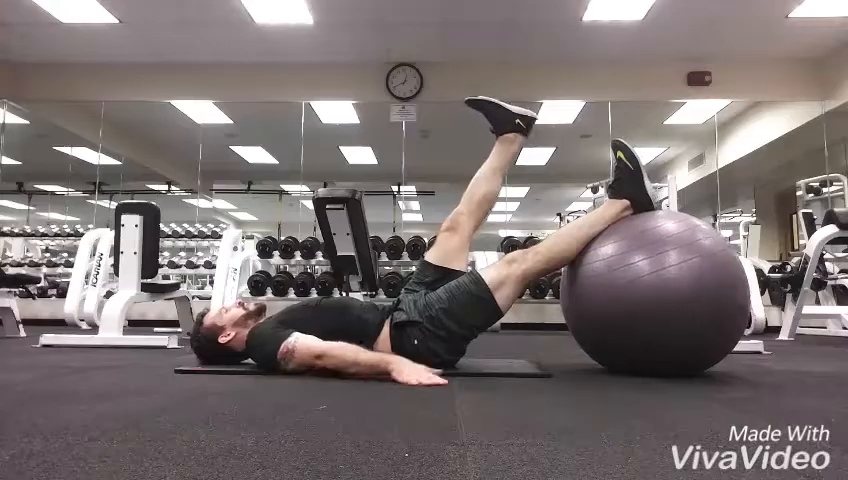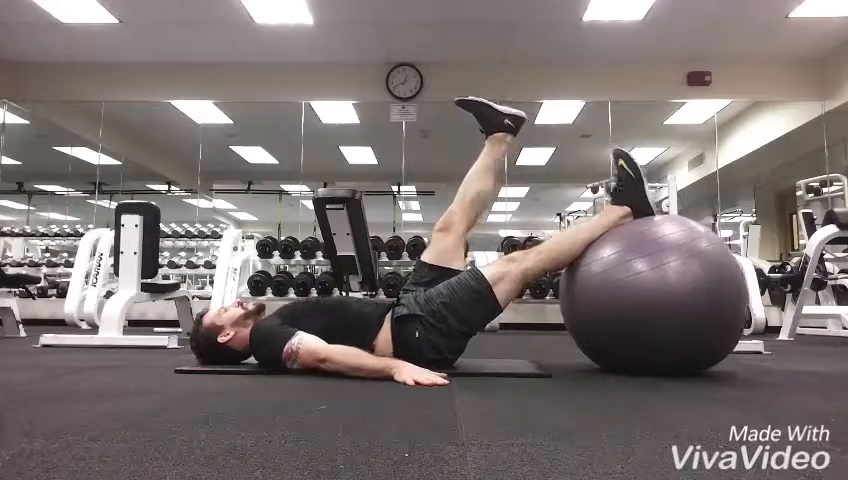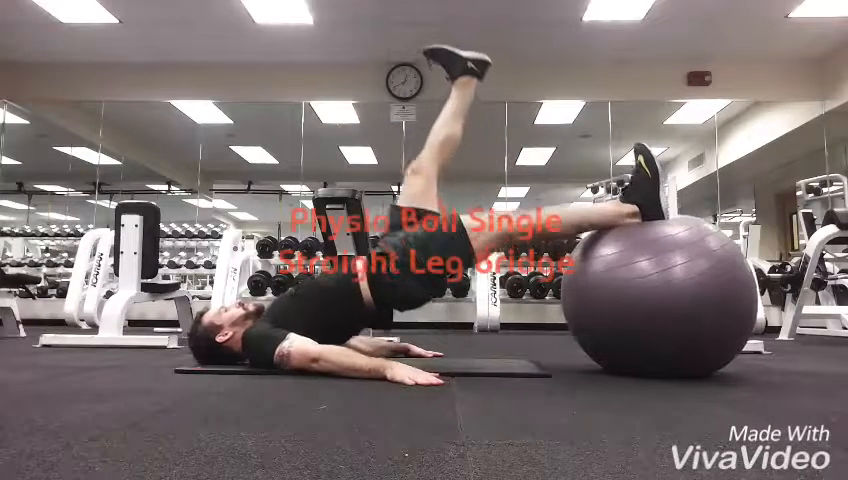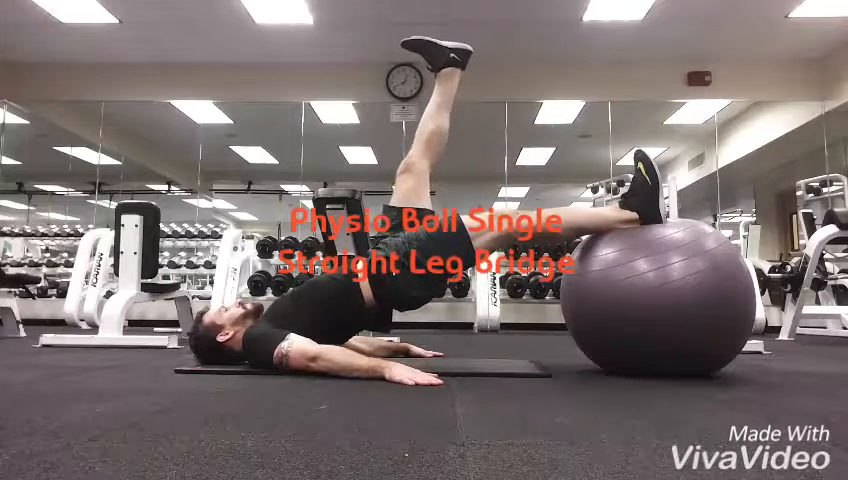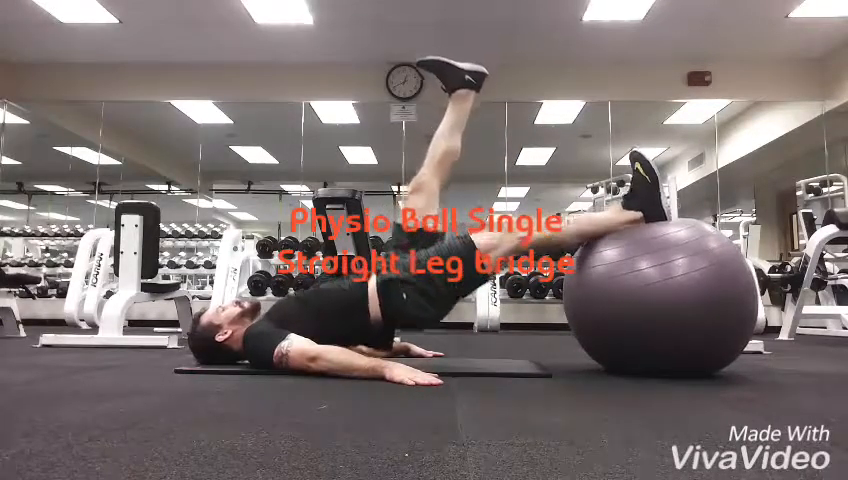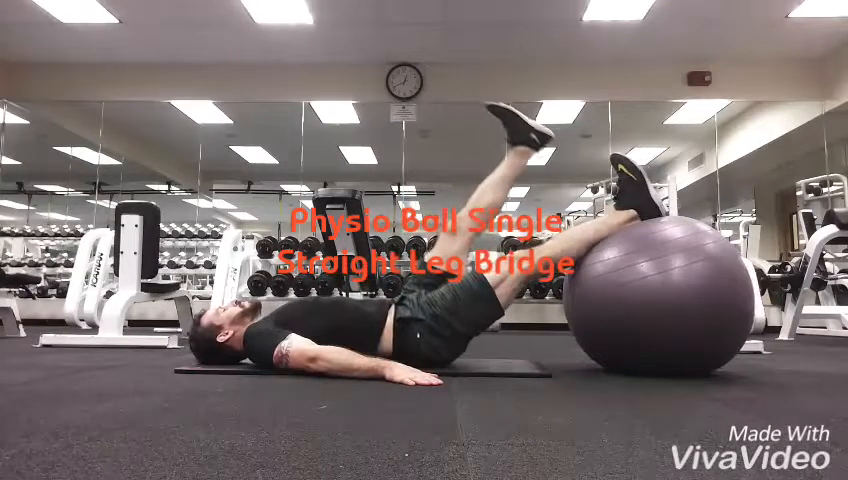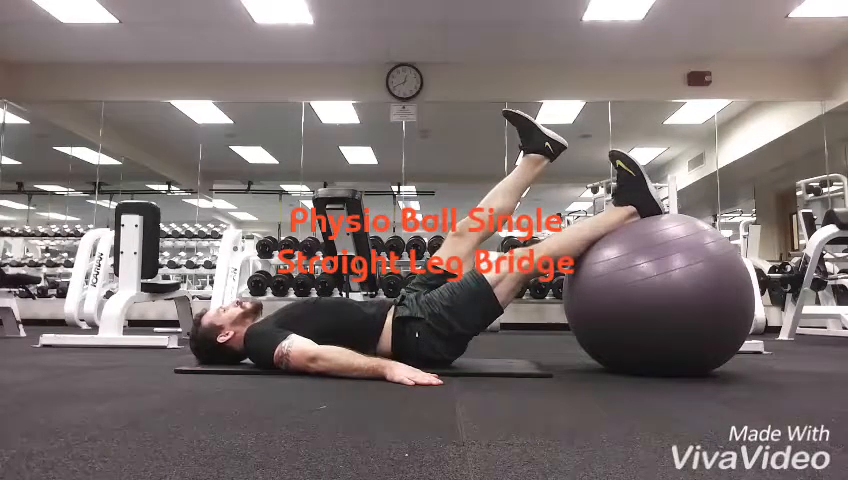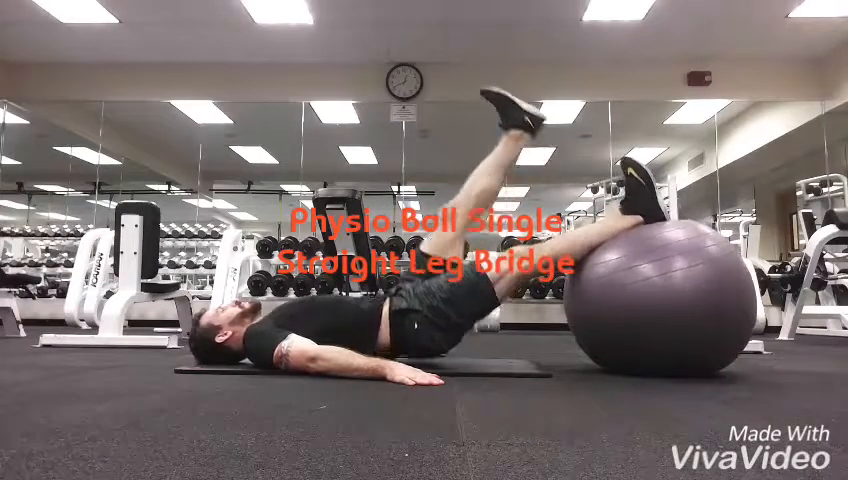
dt=0.5s
person 1, frame 1
left shoulder: (276, 326)
right shoulder: (263, 341)
right elbow: (321, 353)
right wrist: (393, 363)
left hip: (405, 314)
right hip: (414, 336)
left knee: (456, 225)
right knee: (520, 262)
left ankle: (509, 135)
right ankle: (623, 202)
person 1, frame 2
left shoulder: (275, 325)
right shoulder: (266, 337)
right elbow: (323, 355)
right wrist: (395, 365)
left hip: (404, 311)
right hip: (415, 331)
left knee: (450, 226)
right knee: (519, 263)
left ankle: (499, 137)
right ankle: (622, 210)
person 1, frame 3
left shoulder: (271, 325)
right shoulder: (257, 341)
left elbow: (339, 340)
right elbow: (314, 357)
right wrist: (389, 369)
left hip: (386, 264)
right hip: (394, 271)
left knee: (421, 171)
right knee: (507, 222)
left ankle: (464, 79)
right ankle: (631, 209)
person 1, frame 4
left shoulder: (270, 325)
right shoulder: (259, 341)
left elbow: (338, 339)
right elbow: (313, 356)
right wrist: (388, 368)
left hip: (387, 262)
right hip: (396, 273)
left knee: (413, 168)
right knee: (508, 224)
left ankle: (447, 72)
right ankle: (630, 214)
person 1, frame 5
left shoulder: (270, 324)
right shoulder: (258, 341)
right elbow: (313, 357)
right wrist: (386, 367)
left hip: (393, 284)
right hip: (404, 296)
left knee: (424, 187)
right knee: (513, 237)
left ankle: (461, 95)
right ankle: (636, 213)
person 1, frame 6
left shoulder: (271, 325)
right shoulder: (259, 340)
right elbow: (314, 357)
right wrist: (389, 366)
left hip: (406, 310)
right hip: (419, 332)
left knee: (459, 228)
right knee: (522, 260)
left ankle: (522, 147)
right ankle: (630, 214)
person 1, frame 7
left shoulder: (275, 326)
right shoulder: (260, 340)
right elbow: (314, 357)
right wrist: (387, 366)
left hip: (408, 311)
right hip: (419, 331)
left knee: (465, 233)
right knee: (521, 259)
left ankle: (536, 155)
right ankle: (630, 209)
person 1, frame 8
left shoulder: (271, 326)
right shoulder: (258, 340)
right elbow: (312, 356)
right wrist: (388, 366)
left hip: (401, 302)
right hip: (413, 321)
left knee: (453, 216)
right knee: (522, 257)
left ankle: (516, 132)
right ankle: (633, 217)
